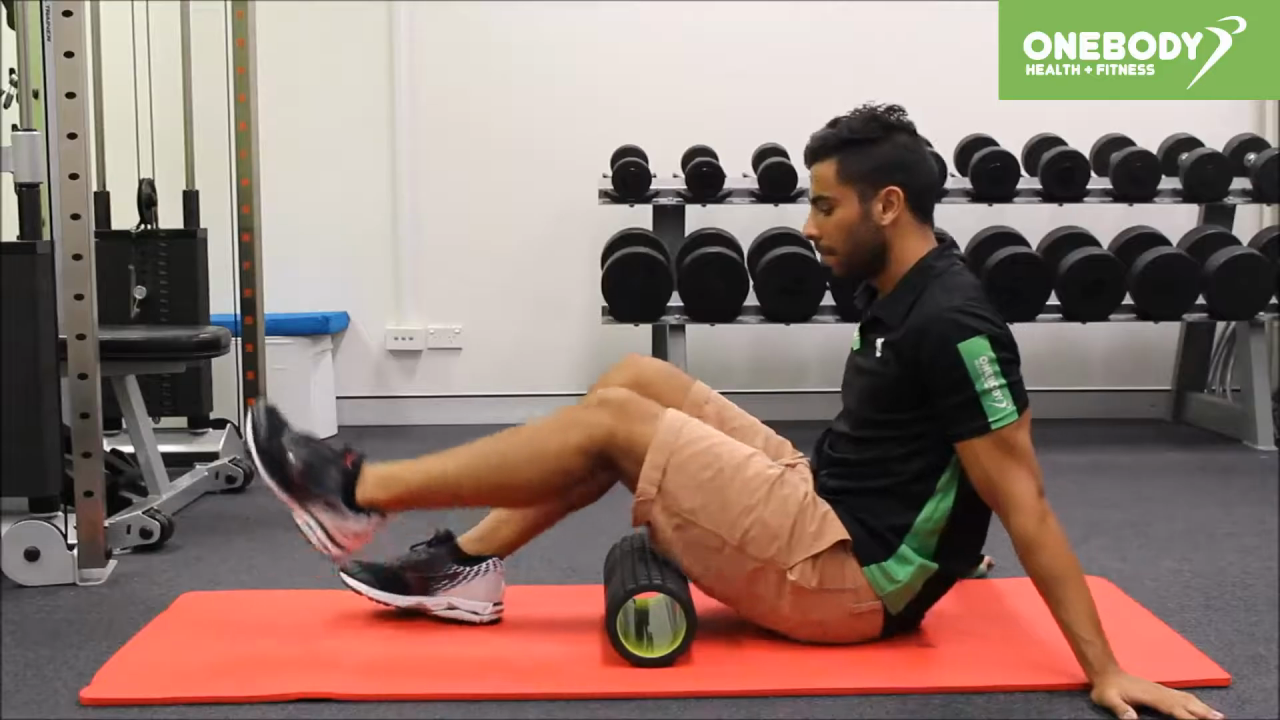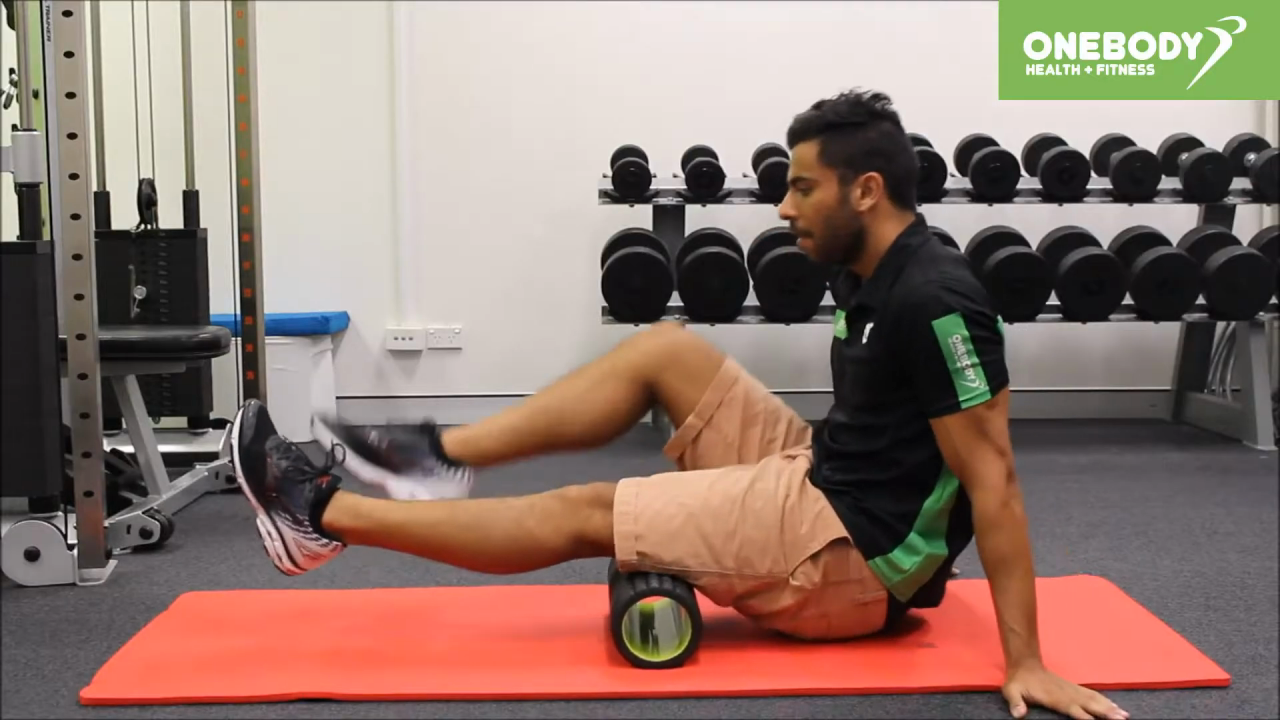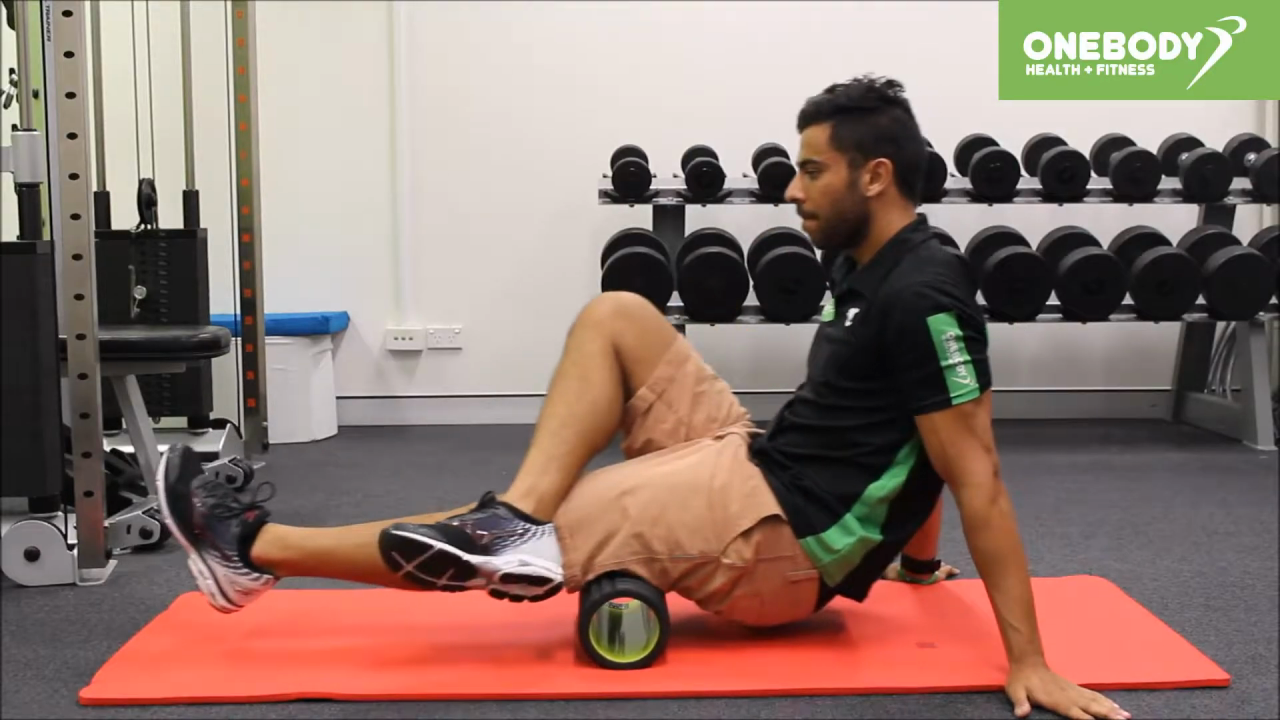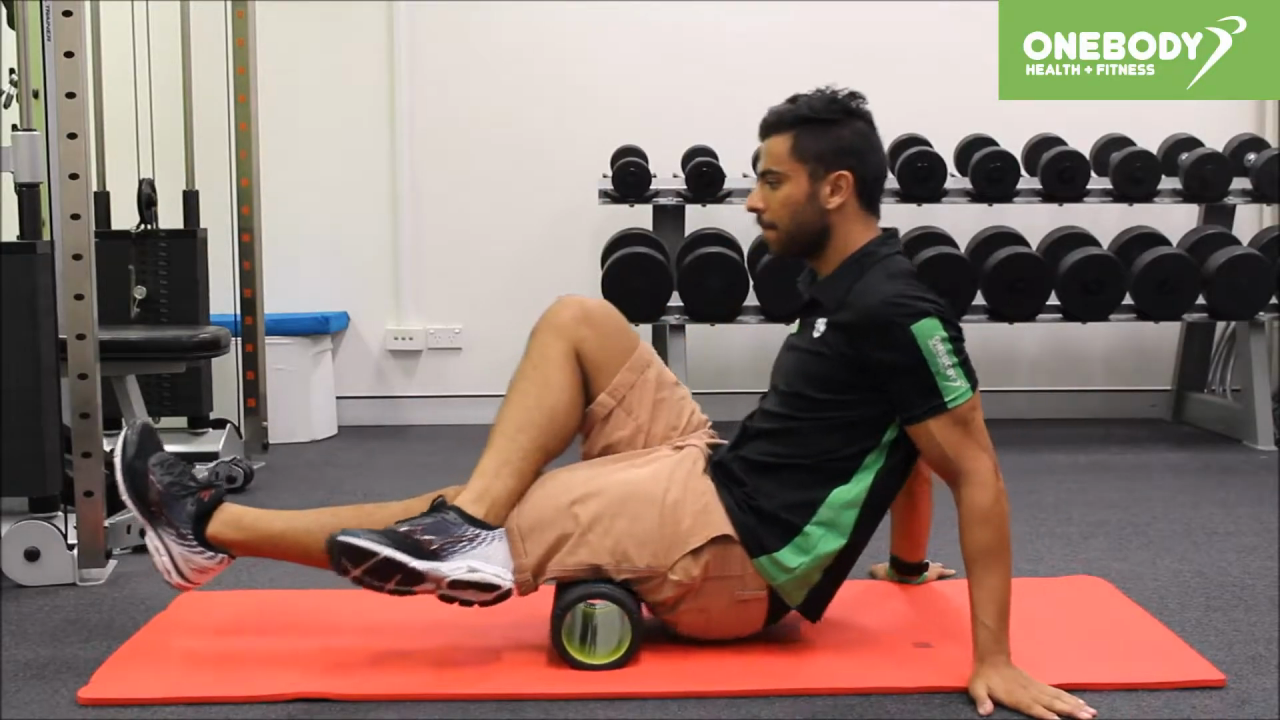
dt=0.7s
person 1, frame 1
left shoulder: (949, 324)
right shoulder: (900, 294)
left elbow: (1023, 501)
right wrist: (932, 538)
left hip: (839, 575)
right hip: (824, 508)
left knee: (608, 419)
right knee: (636, 379)
left ankle: (351, 497)
right ankle: (466, 564)
person 1, frame 2
left shoulder: (930, 301)
right shoulder: (876, 275)
left elbow: (992, 482)
right wrist: (911, 541)
left hip: (846, 558)
right hip: (820, 486)
left knee: (582, 514)
right knee: (670, 349)
left ankle: (325, 513)
right ankle: (440, 462)
person 1, frame 3
left shoulder: (920, 299)
right shoulder: (876, 272)
left elbow: (977, 477)
right elbow: (917, 442)
right wrist: (916, 557)
left hip: (773, 540)
right hip: (755, 471)
left knee: (536, 528)
right knee: (615, 317)
left ankle: (255, 549)
right ankle: (514, 526)
person 1, frame 4
left shoulder: (891, 308)
right shoulder: (847, 284)
left elbow: (977, 476)
right elbow: (908, 444)
right wrist: (907, 560)
left hip: (729, 557)
right hip: (716, 480)
left knee: (466, 527)
right knee: (577, 322)
left ankle: (213, 526)
right ankle: (462, 528)
